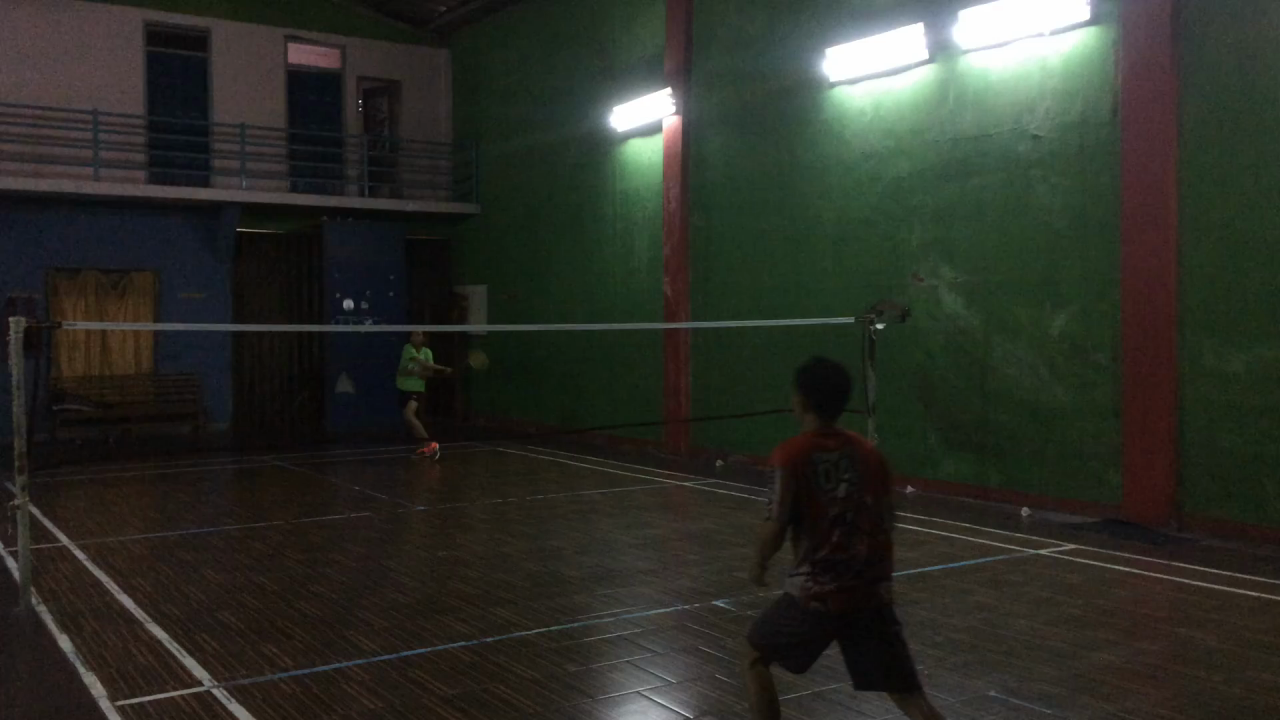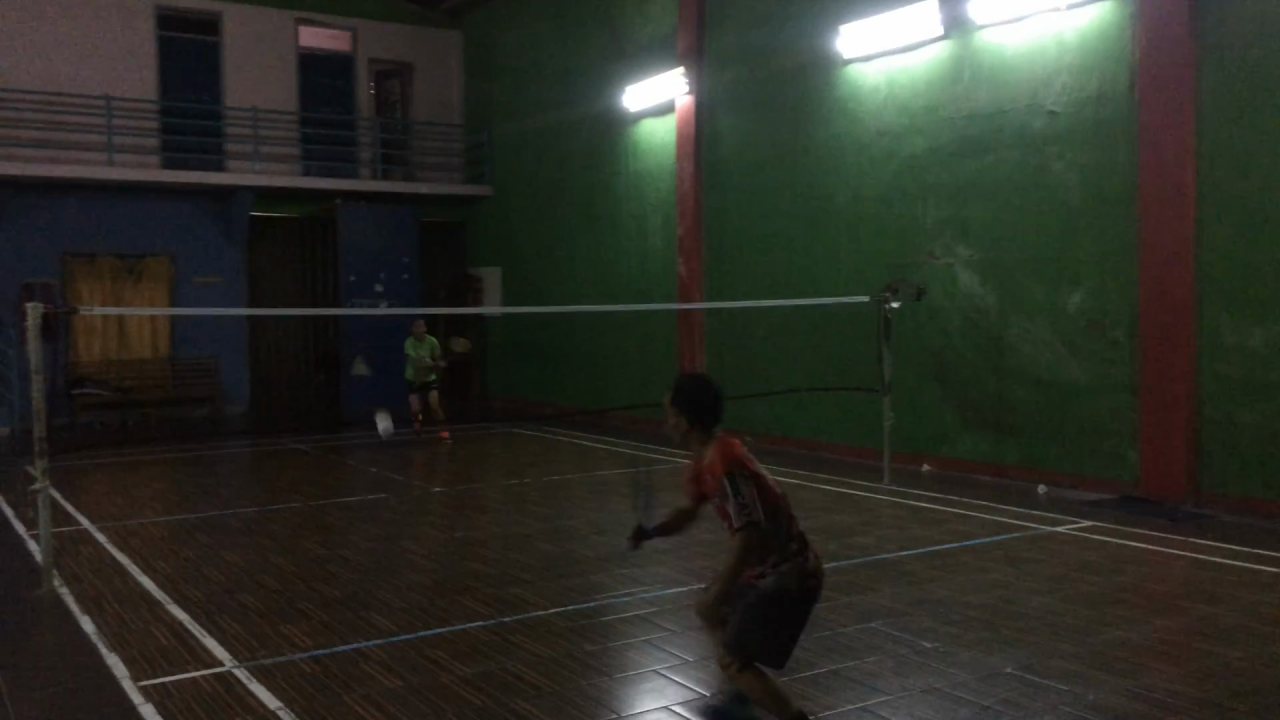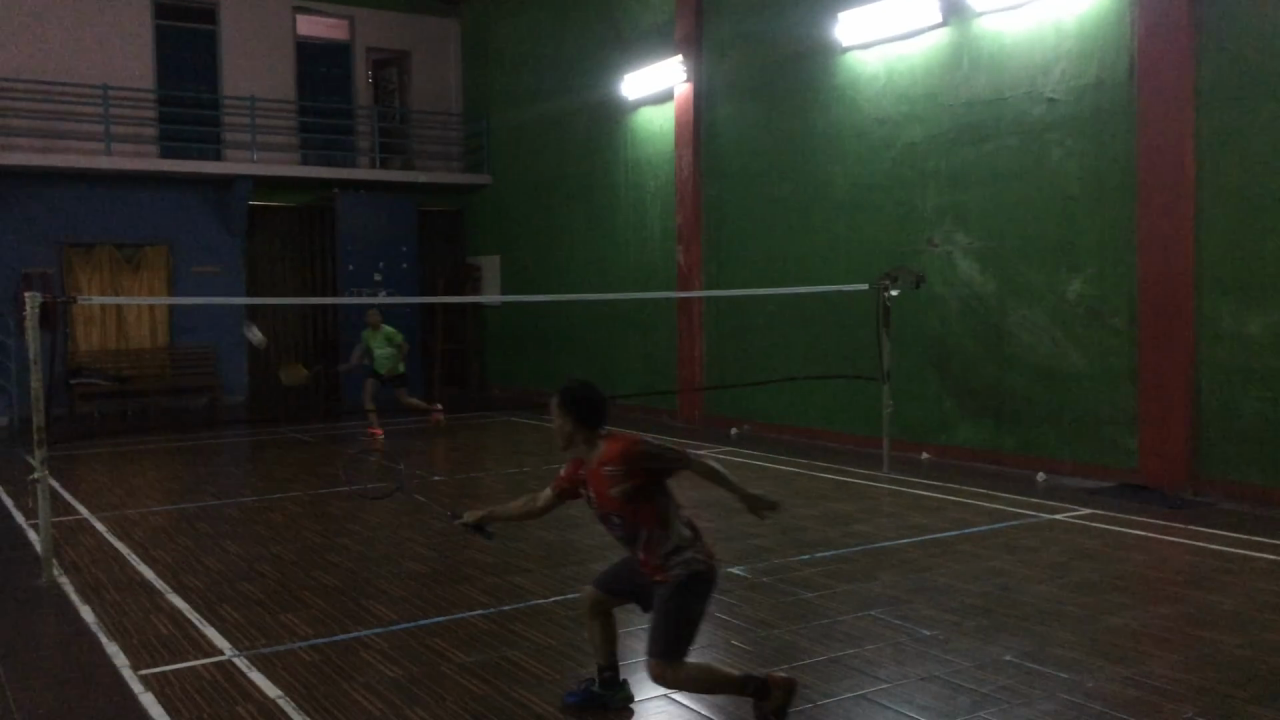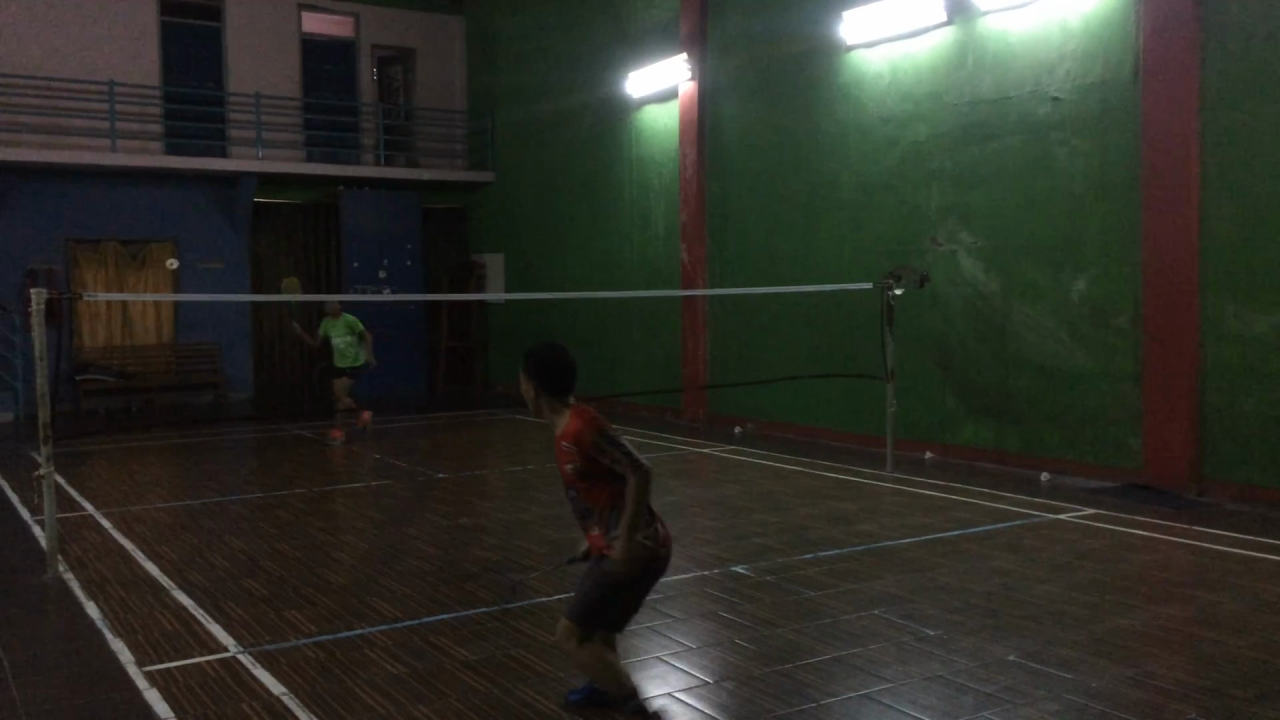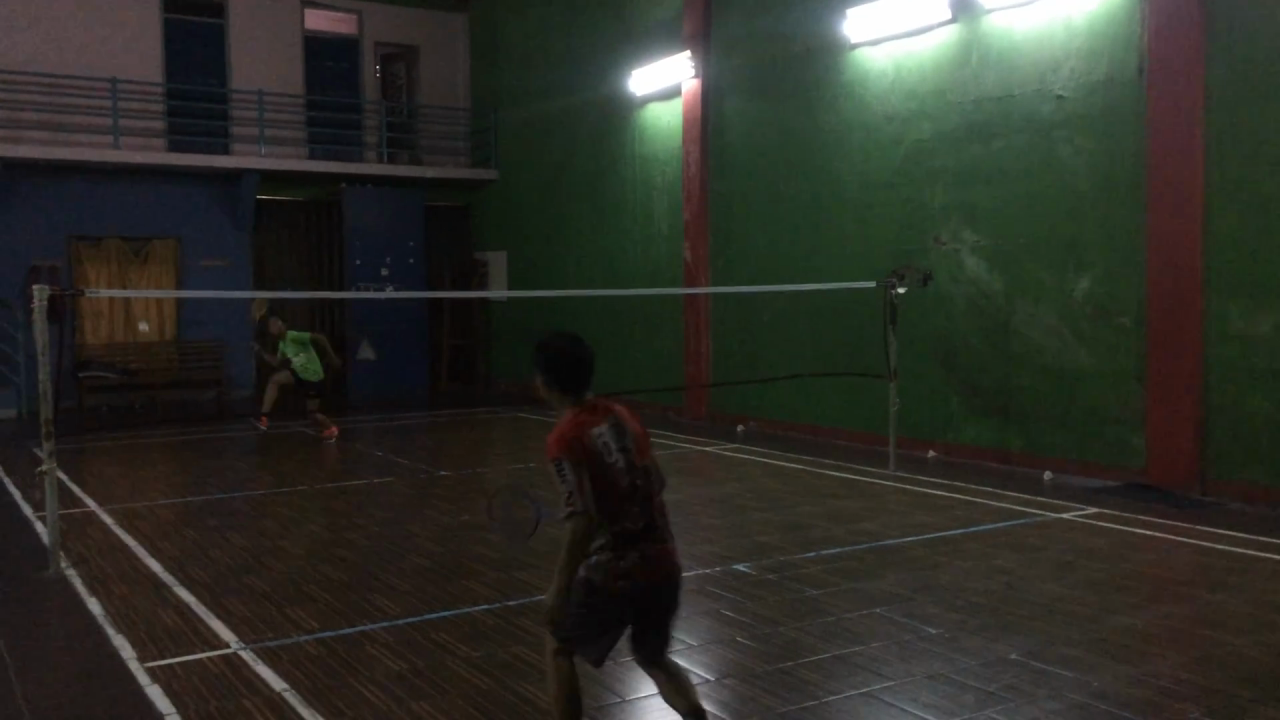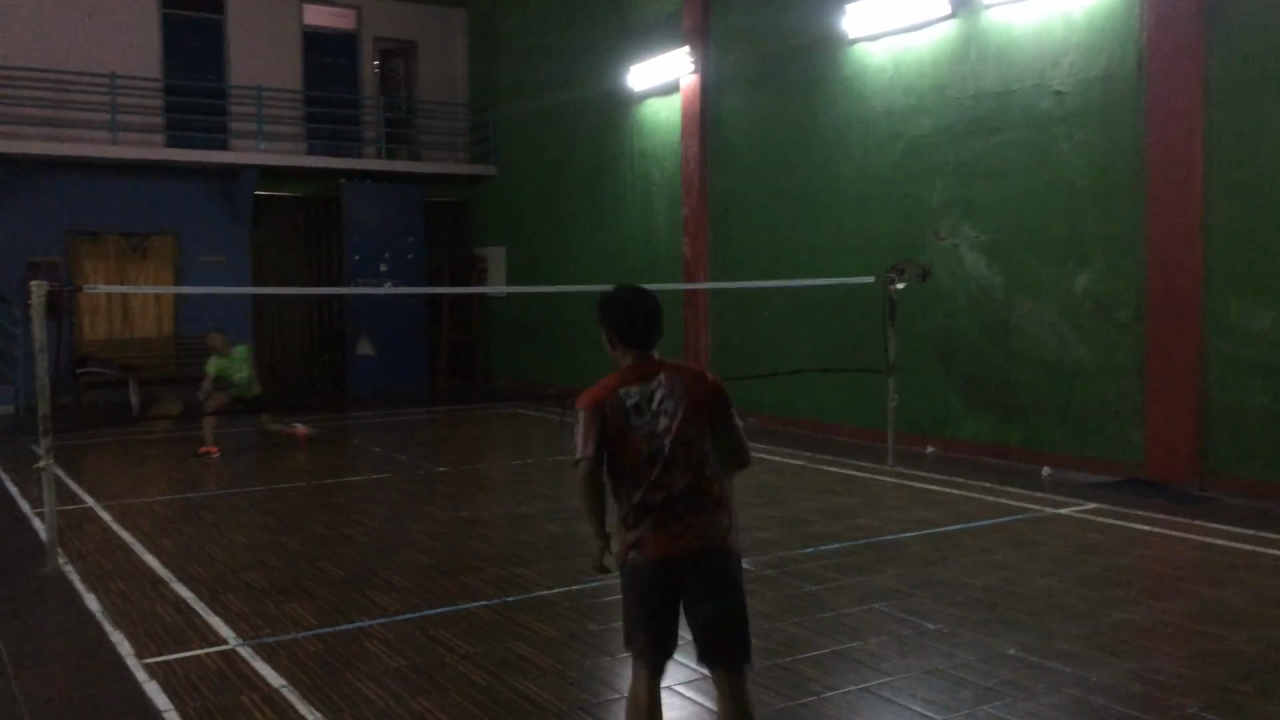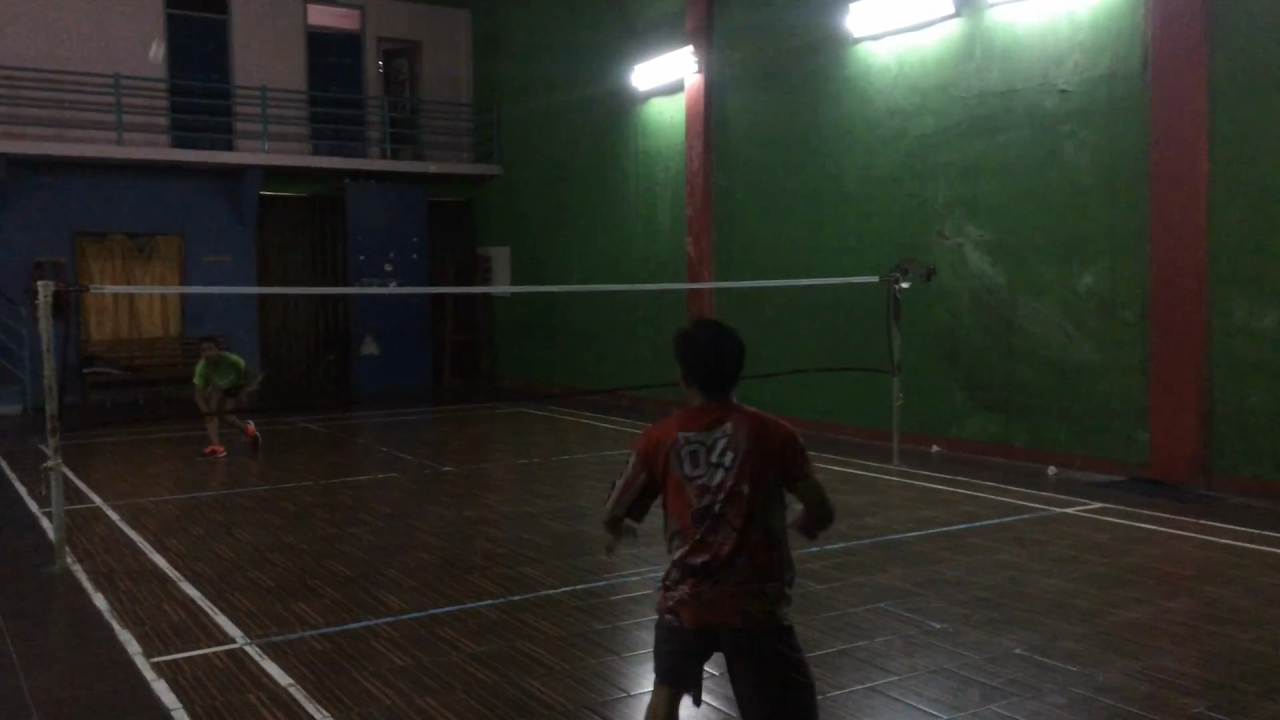
dt=0.3s
person 1, frame 1
left shoulder: (791, 456)
right shoulder: (871, 455)
left elbow: (775, 528)
right elbow: (882, 528)
left wrist: (761, 564)
left hip: (814, 596)
right hip: (867, 595)
left knee: (755, 656)
person 1, frame 2
left shoulder: (728, 464)
right shoulder: (710, 460)
left elbow: (750, 531)
right elbow: (688, 511)
left wrist: (721, 585)
right wrist: (647, 532)
left hip: (788, 576)
right hip: (772, 570)
left knee: (733, 663)
right knee: (710, 611)
person 1, frame 3
left shoulder: (625, 451)
right shoulder: (580, 468)
left elbow: (691, 461)
right elbow: (540, 502)
left wrist: (746, 496)
right wrist: (486, 515)
left hip: (684, 569)
right hip: (647, 562)
left knee: (664, 671)
right knee: (594, 600)
left ankle: (771, 688)
right ankle: (610, 685)
person 1, frame 4
left shoulder: (581, 430)
right shoulder: (570, 430)
left elbow: (639, 473)
left wrist: (628, 539)
right wrist: (597, 542)
left hip: (637, 550)
right hip: (615, 545)
left knee: (571, 634)
right knee: (591, 622)
left ankle: (636, 713)
right ankle: (607, 686)
person 1, frame 5
left shoulder: (563, 441)
right shoulder: (622, 418)
left elbow: (583, 520)
left wrist: (560, 587)
left hip: (612, 574)
right hip: (663, 566)
left knee: (559, 651)
right knee: (655, 661)
person 1, frame 6
left shoulder: (598, 400)
right shoulder: (702, 383)
left elbow: (589, 473)
right elbow: (740, 458)
left wrist: (600, 535)
left hip: (646, 551)
right hip: (709, 543)
left knee: (646, 672)
right knee: (730, 676)
person 1, frame 7
left shoulder: (658, 441)
right shoulder: (773, 435)
left elbow: (613, 516)
right elbow: (822, 513)
left wrist: (619, 532)
right wrist: (806, 526)
left hip: (683, 604)
right hip: (756, 608)
